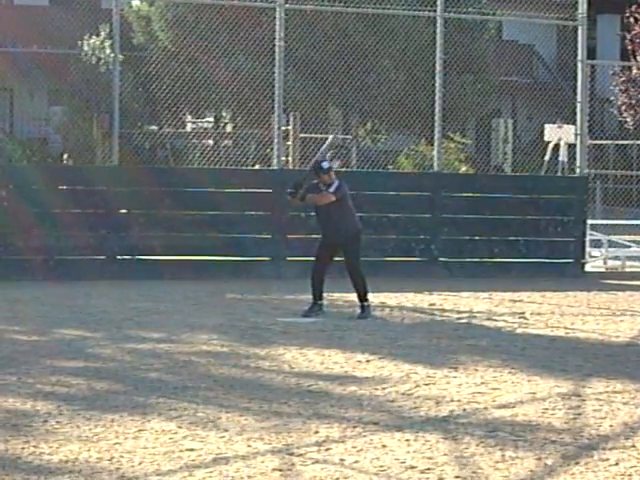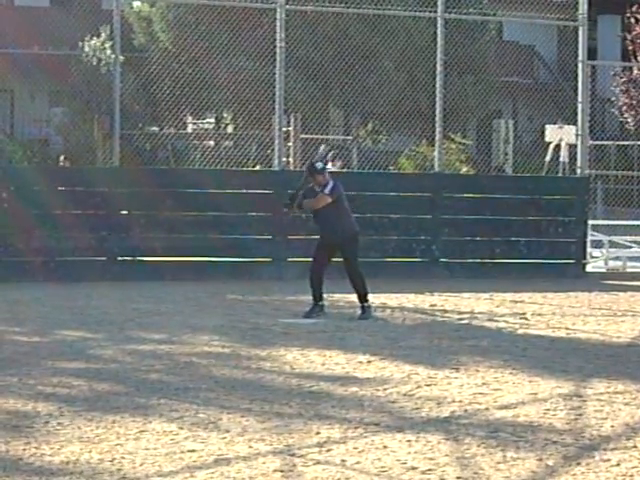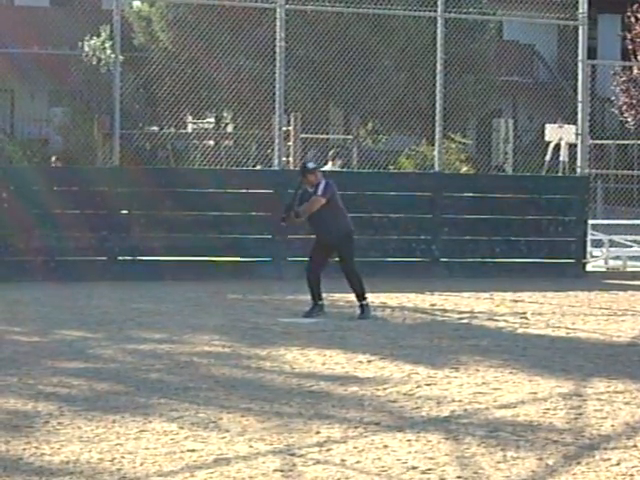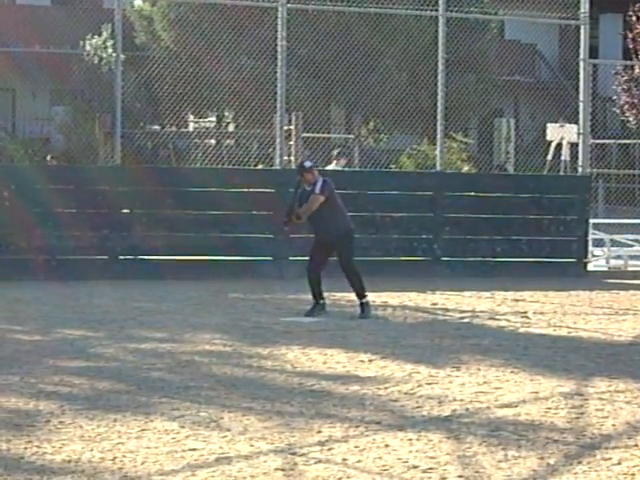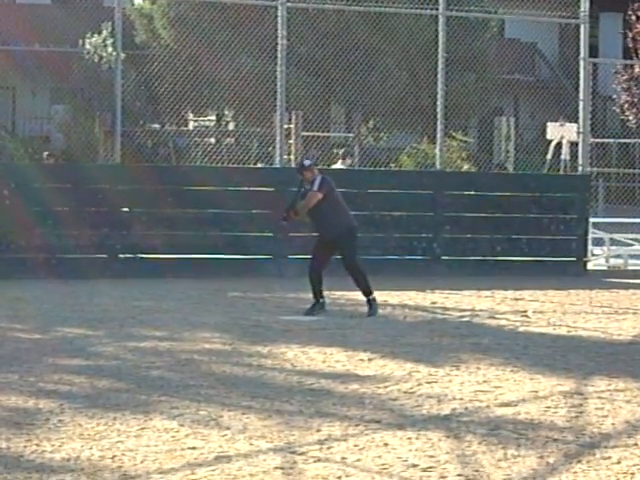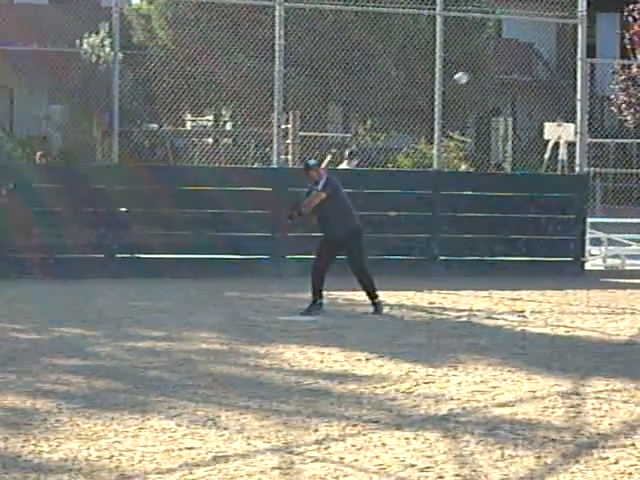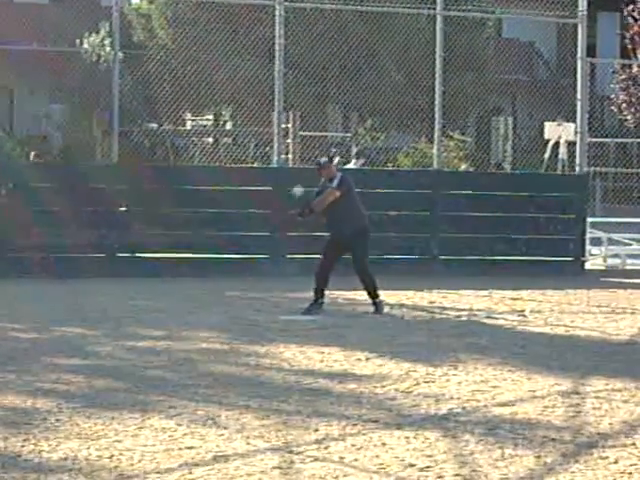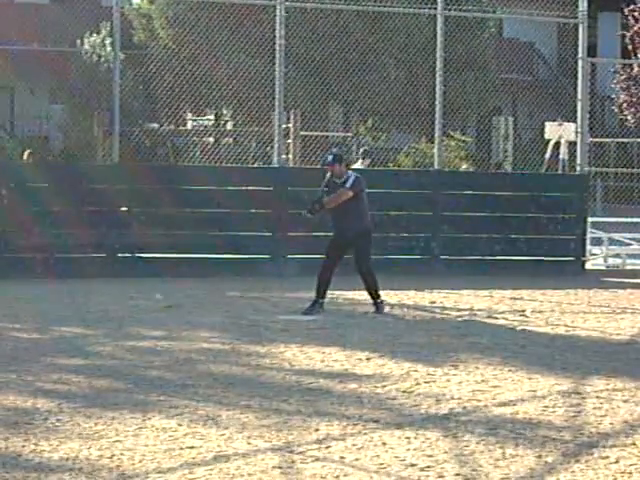
dt=0.2s
person 1, frame 1
left shoulder: (339, 185)
right shoulder: (314, 187)
left elbow: (320, 199)
right elbow: (297, 200)
left wrist: (302, 195)
right wrist: (296, 193)
left hip: (350, 234)
right hip: (329, 236)
left knee: (353, 268)
right knee: (318, 268)
left ankle: (365, 305)
right ankle: (317, 303)
person 1, frame 2
left shoulder: (333, 185)
right shoulder: (310, 191)
left elbow: (317, 203)
right elbow: (300, 206)
left wrist: (301, 203)
right wrist: (295, 204)
left hip: (348, 235)
right hip: (327, 237)
left knee: (352, 269)
right knee: (316, 270)
left ankle: (365, 306)
right ankle: (318, 305)
person 1, frame 3
left shoulder: (327, 185)
right shoulder: (304, 194)
left elbow: (313, 206)
right elbow: (300, 216)
left wrist: (296, 212)
right wrist: (292, 215)
left hip: (343, 235)
right hip: (323, 238)
left knee: (349, 269)
right knee: (312, 270)
left ankle: (364, 304)
right ankle: (318, 304)
person 1, frame 4
left shoulder: (324, 183)
right shoulder: (302, 194)
left elbow: (312, 205)
right elbow: (301, 216)
left wrist: (297, 215)
right wrist: (294, 217)
left hip: (343, 233)
right hip: (322, 237)
left knee: (348, 266)
right knee: (312, 269)
left ankle: (364, 302)
right ankle: (319, 303)
person 1, frame 5
left shoulder: (323, 181)
right shoulder: (305, 192)
left elbow: (311, 202)
right elbow: (304, 213)
left wrist: (294, 212)
right wrist: (294, 213)
left hip: (345, 230)
right hip: (326, 235)
left knee: (351, 264)
right knee: (314, 268)
left ankle: (371, 299)
right ankle: (319, 302)
person 1, frame 6
left shoulder: (328, 181)
right shoulder: (312, 191)
left elbow: (314, 201)
right elbow: (310, 212)
left wrist: (297, 212)
right wrist: (299, 211)
left hip: (351, 232)
right hip: (331, 236)
left knee: (358, 266)
right knee: (318, 267)
left ankle: (375, 300)
right ankle: (317, 302)
person 1, frame 7
left shoulder: (342, 179)
right shoulder: (322, 188)
left elbow: (328, 198)
right elbow: (321, 210)
left wrist: (309, 209)
right wrist: (310, 210)
left hip: (358, 231)
right hip: (338, 234)
left knee: (361, 267)
right knee: (323, 267)
left ankle: (376, 300)
right ankle: (318, 301)
person 1, frame 8
left shoulder: (355, 179)
right shoulder: (330, 184)
left elbow: (340, 198)
right elbow: (328, 205)
left wrist: (320, 205)
right wrist: (319, 205)
left hip: (361, 232)
right hip: (341, 233)
left knee: (364, 267)
right knee: (327, 266)
left ankle: (377, 301)
right ankle: (319, 301)
